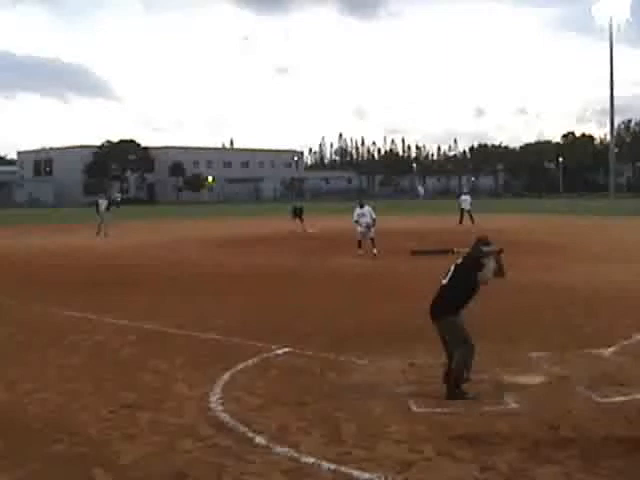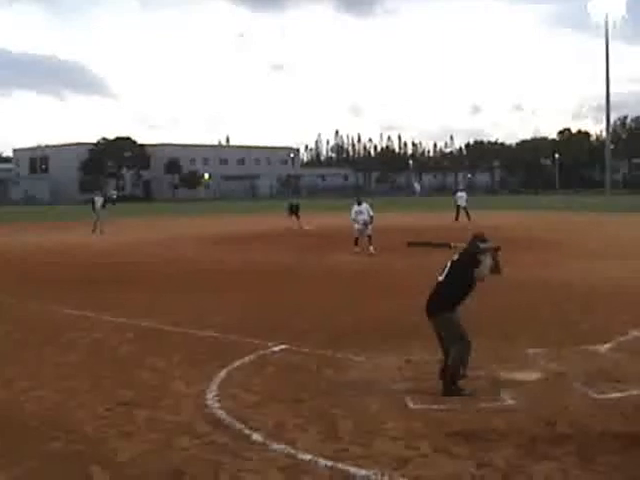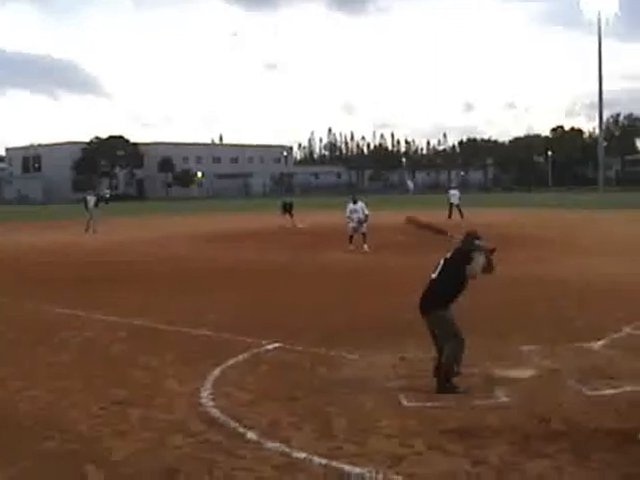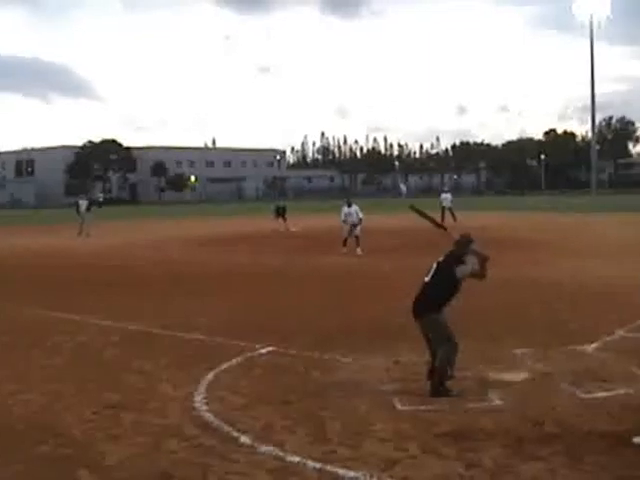
dt=0.1s
person 1, frame 1
left shoulder: (472, 263)
right shoulder: (470, 264)
left elbow: (500, 274)
right elbow: (485, 279)
left wrist: (496, 258)
right wrist: (490, 259)
left hip: (443, 309)
right hip: (446, 311)
left knee: (456, 345)
right knee: (466, 347)
left ankle: (451, 377)
right ankle: (453, 389)
person 1, frame 2
left shoulder: (468, 260)
right shoulder: (466, 261)
left elbow: (497, 270)
right elbow: (481, 276)
left wrist: (493, 255)
right wrist: (487, 255)
left hip: (439, 305)
right hip: (442, 308)
left knee: (452, 341)
right knee: (462, 343)
left ankle: (447, 373)
right ankle: (449, 386)
person 1, frame 3
left shoulder: (460, 258)
right shoulder: (459, 258)
left elbow: (489, 269)
right elbow: (473, 274)
left wrist: (487, 255)
right wrist: (480, 254)
left hip: (433, 304)
right hip: (435, 306)
left knee: (446, 339)
right knee: (456, 341)
left ankle: (441, 371)
right ankle: (443, 383)
person 1, frame 4
left shoulder: (454, 261)
right shoulder: (451, 261)
left elbow: (481, 275)
right elbow: (462, 274)
left wrist: (481, 260)
right wrist: (472, 258)
left hip: (426, 307)
right hip: (428, 309)
left knee: (440, 342)
right knee: (449, 344)
left ankle: (434, 374)
right ankle: (437, 387)
